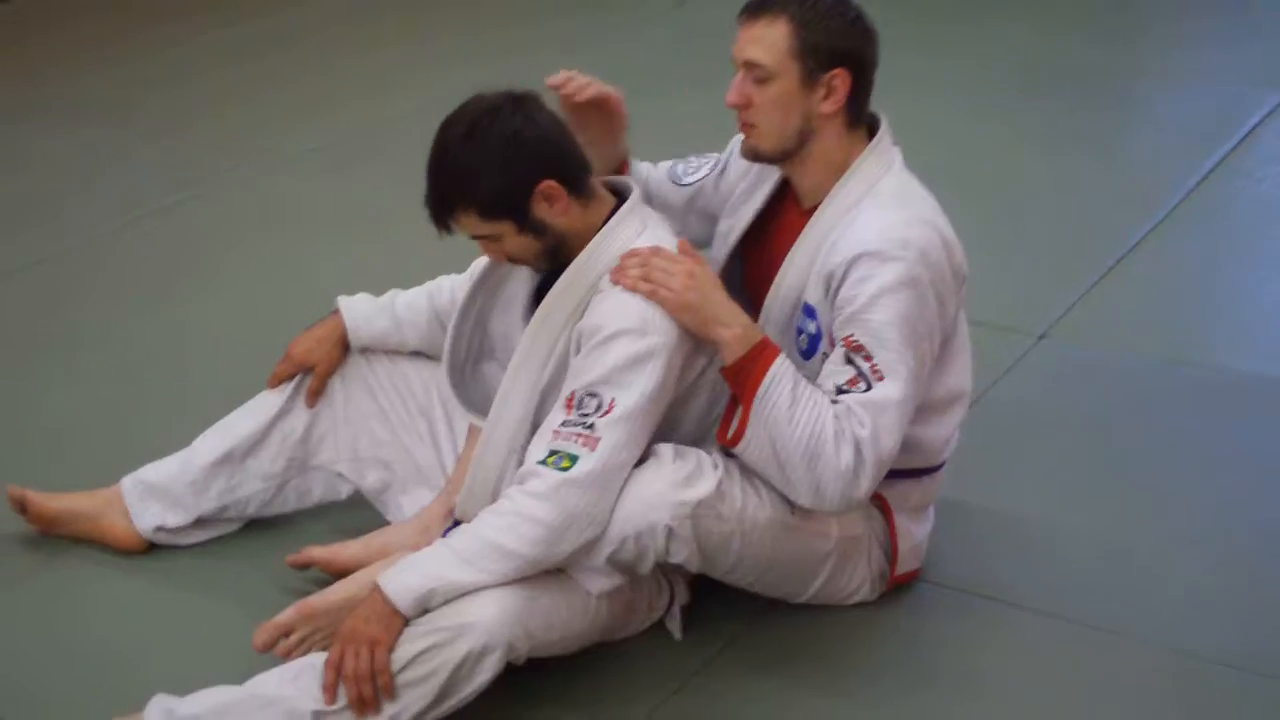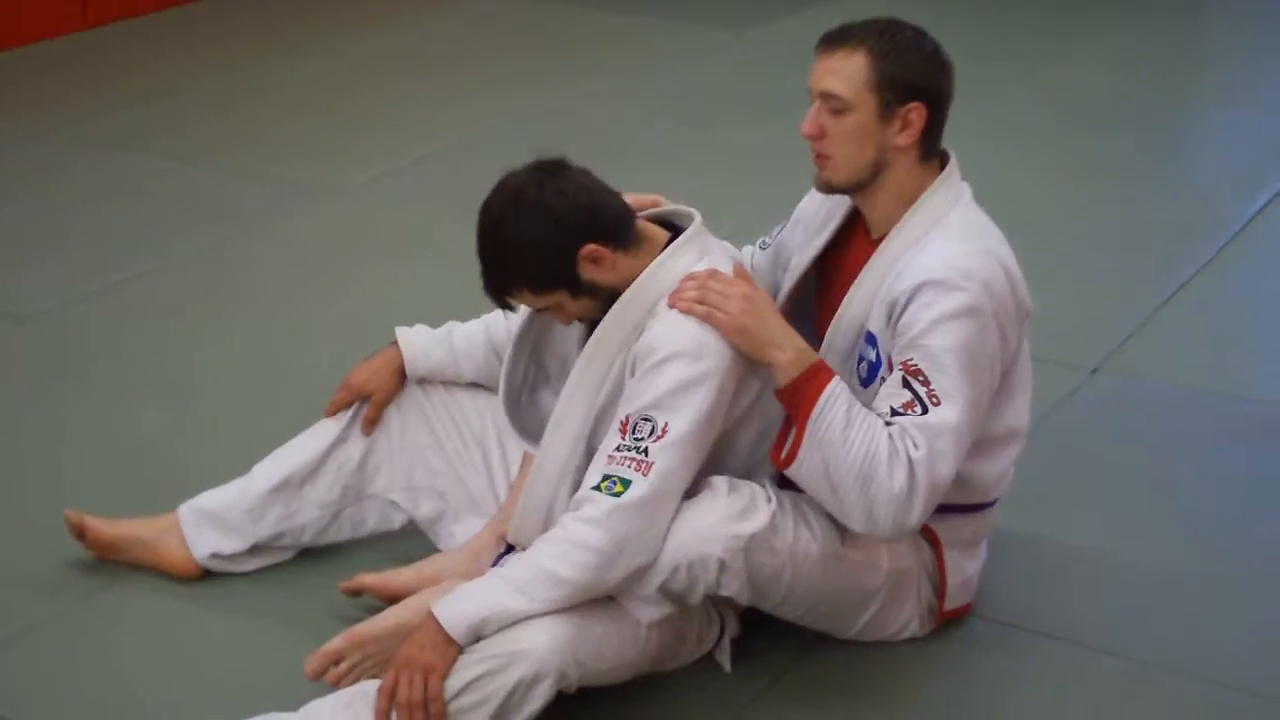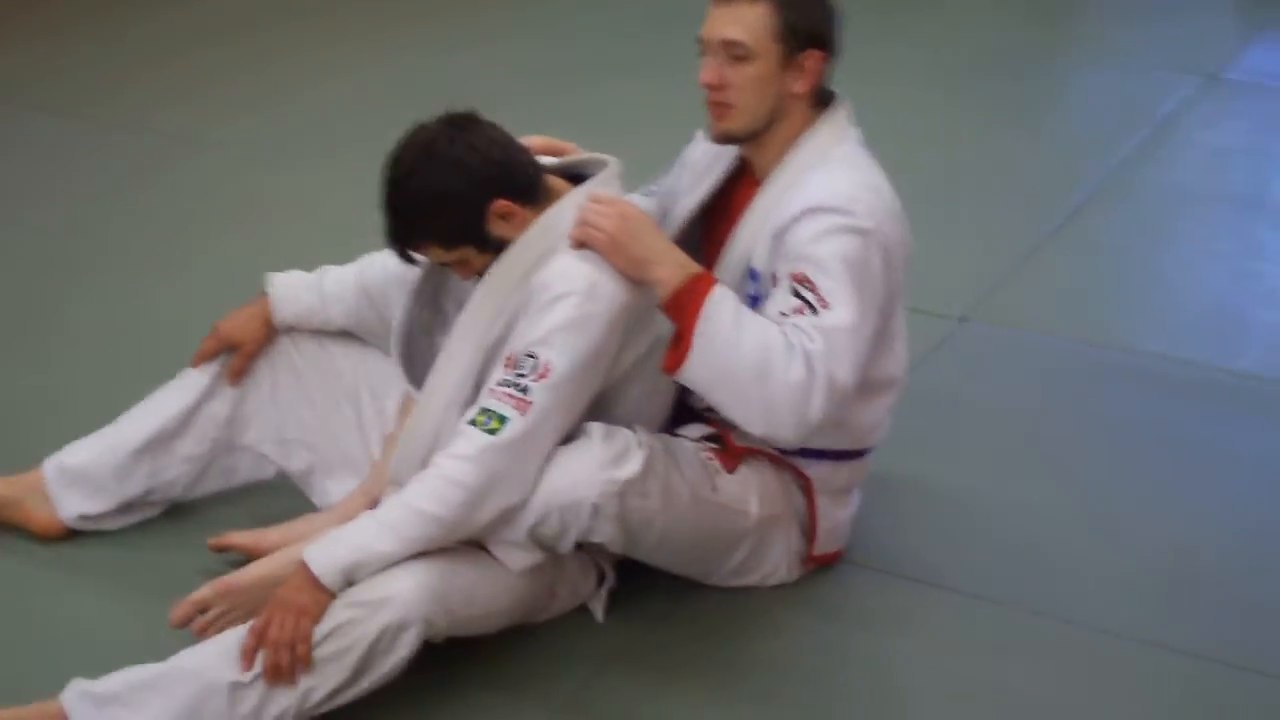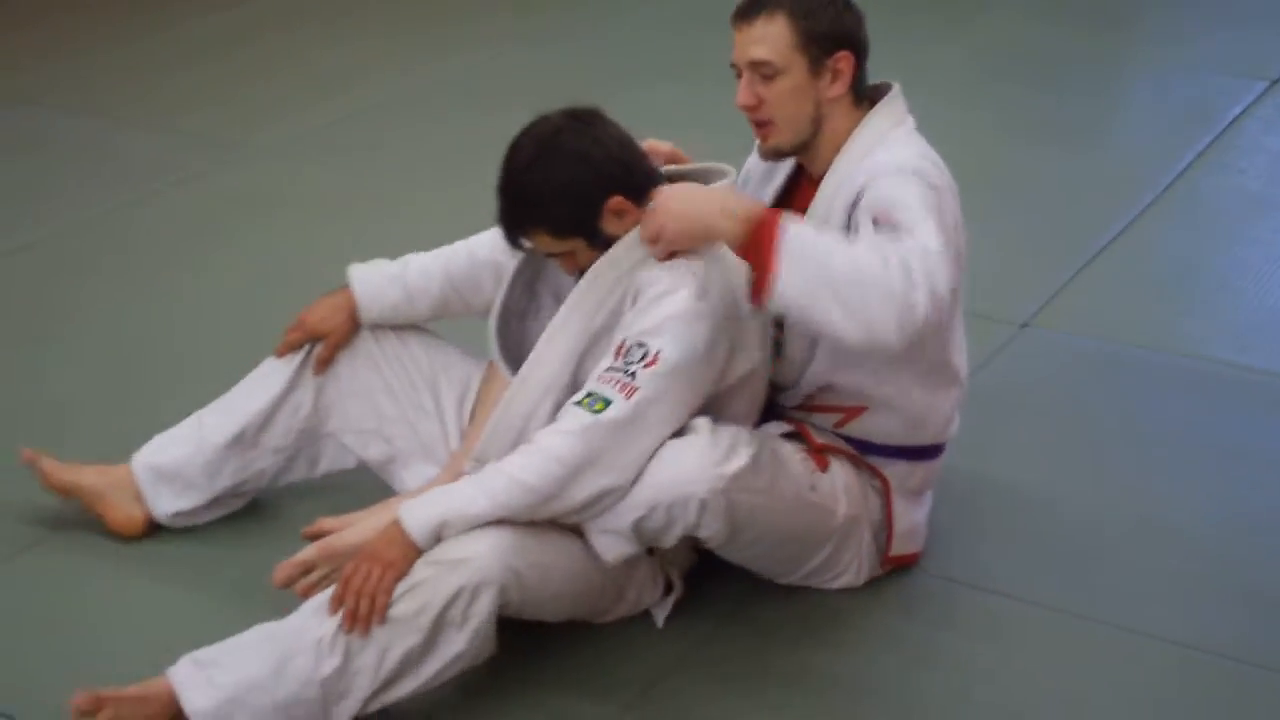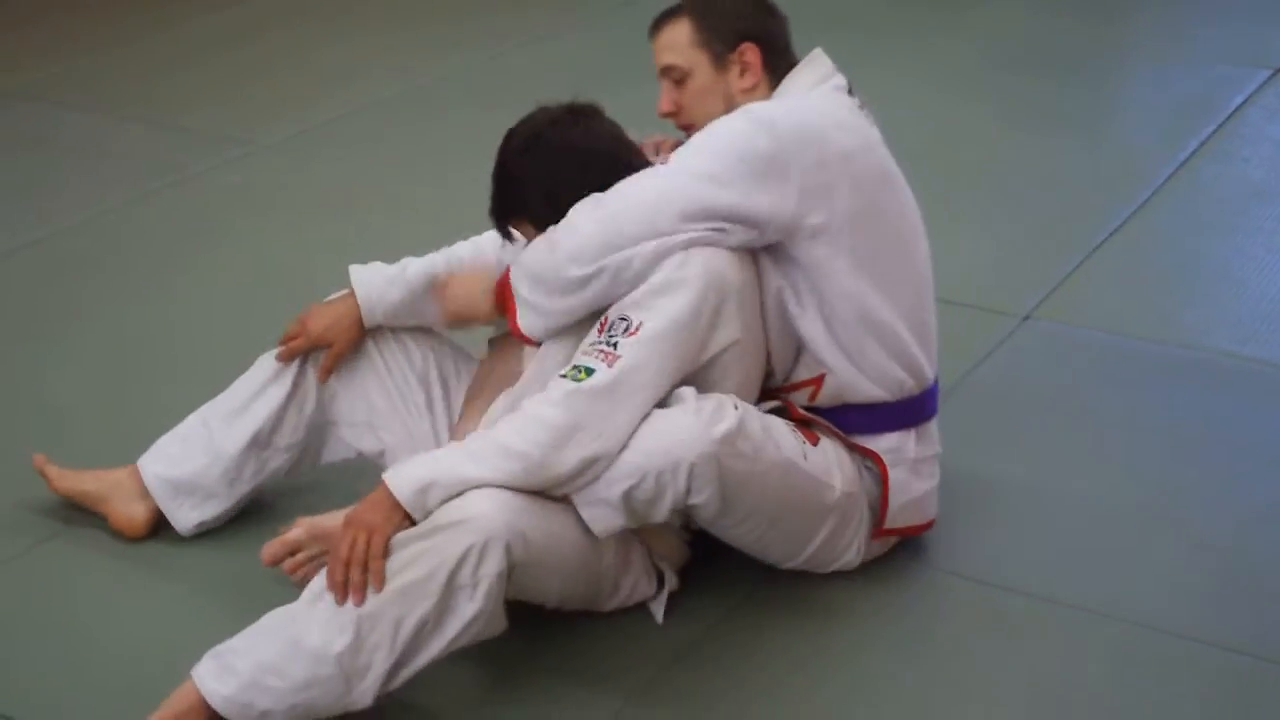
dt=0.5s
person 1, frame 1
left shoulder: (637, 317)
right shoulder: (566, 228)
left elbow: (559, 511)
right elbow: (474, 300)
left wrist: (395, 593)
right wrist: (347, 324)
right hip: (518, 467)
left knee: (475, 618)
right knee: (336, 382)
right ankle: (134, 509)
person 1, frame 2
left shoulder: (689, 344)
right shoulder: (639, 249)
left elbow: (612, 537)
right elbow: (522, 335)
left wrist: (452, 623)
right wrist: (405, 355)
right hip: (581, 494)
left knee: (528, 647)
right knee: (392, 411)
right ankle: (193, 537)
person 1, frame 3
left shoulder: (581, 291)
right shoulder: (538, 203)
left elbow: (485, 475)
right elbow: (407, 283)
left wrist: (325, 570)
right wrist: (277, 304)
right hip: (457, 441)
left knee: (395, 595)
right knee: (265, 361)
right ankle: (63, 491)
person 1, frame 4
left shoulder: (694, 293)
right shoulder: (623, 213)
left elbow: (586, 460)
right elbow: (496, 260)
left wrist: (417, 525)
right wrist: (360, 296)
right hip: (532, 445)
left knee: (473, 561)
right knee: (344, 349)
right ankle: (149, 488)
person 1, frame 5
left shoulder: (694, 274)
left elbow: (575, 426)
right wrist: (362, 301)
left hip: (621, 534)
left knee: (484, 521)
right knee: (341, 344)
right ankle: (153, 489)
person 2, frame 1
left shoulder: (893, 252)
right shoulder: (766, 160)
left elbow: (841, 472)
right elbow: (654, 205)
left wrist: (729, 329)
right wrist: (606, 153)
left hip: (848, 521)
right hip: (755, 436)
left knee: (661, 495)
person 2, frame 2
left shoulder: (957, 282)
right shoulder: (841, 199)
left elbow: (893, 497)
right elbow: (756, 285)
left wrist: (784, 353)
left hip: (900, 556)
right hip: (817, 468)
left knee: (717, 531)
person 2, frame 3
left shoulder: (841, 212)
right shoulder: (729, 143)
left elbow: (795, 398)
right elbow: (650, 226)
left wrist: (666, 270)
left hip: (778, 492)
right hip: (694, 411)
left knee: (592, 473)
person 2, frame 4
left shoulder: (903, 178)
right shoulder: (790, 155)
left elbow: (901, 306)
left wrist: (740, 219)
right wrist: (682, 190)
left hip: (858, 488)
right hip: (773, 415)
left knee: (703, 467)
person 2, frame 5
left shoulder: (774, 137)
right shoulder: (818, 123)
left elbow: (603, 245)
left wrist: (499, 295)
left hip: (858, 478)
right hip: (800, 414)
left knee: (700, 435)
